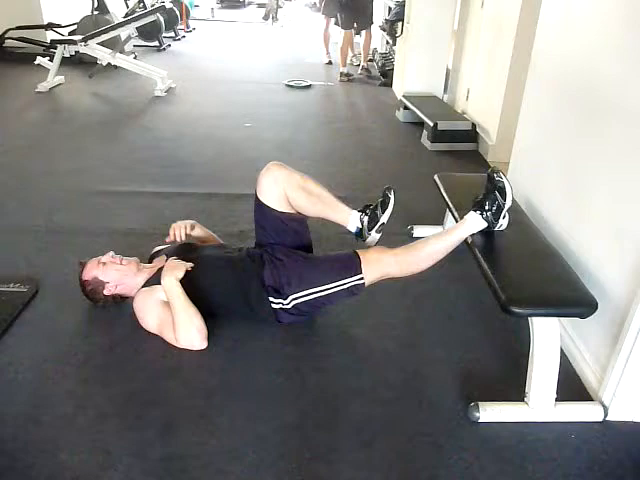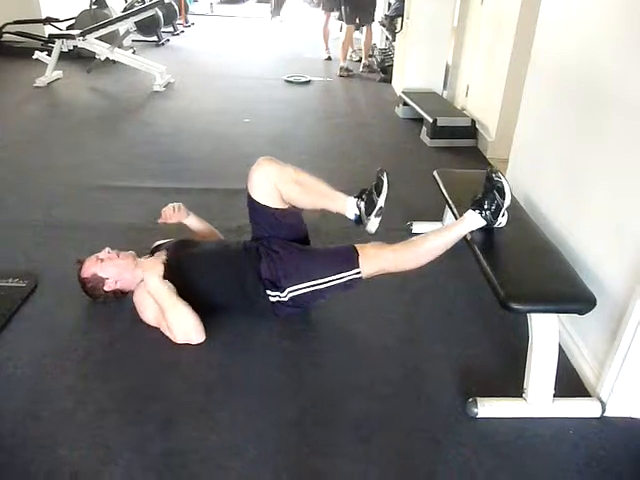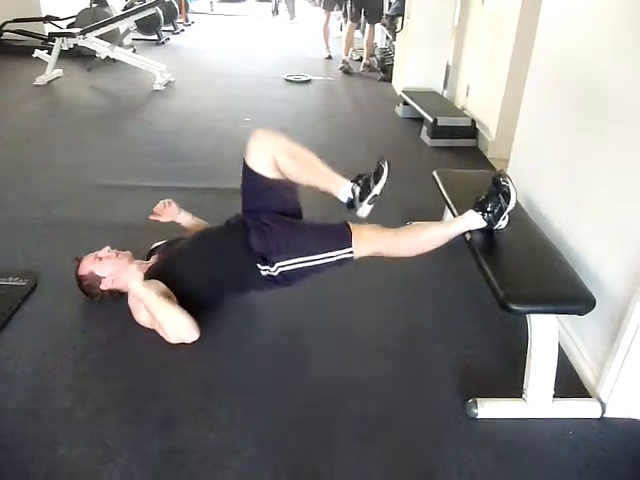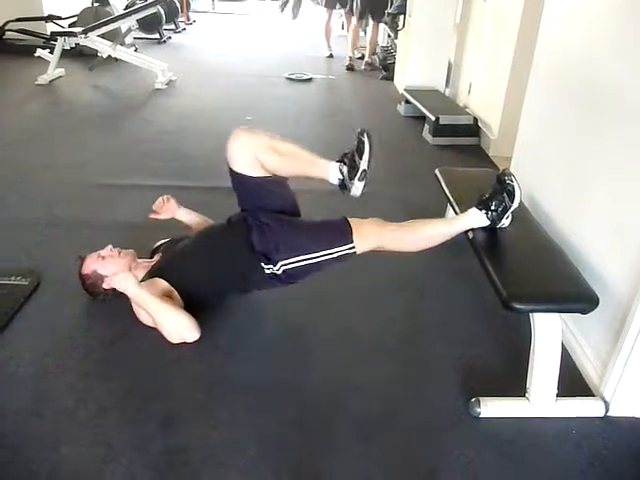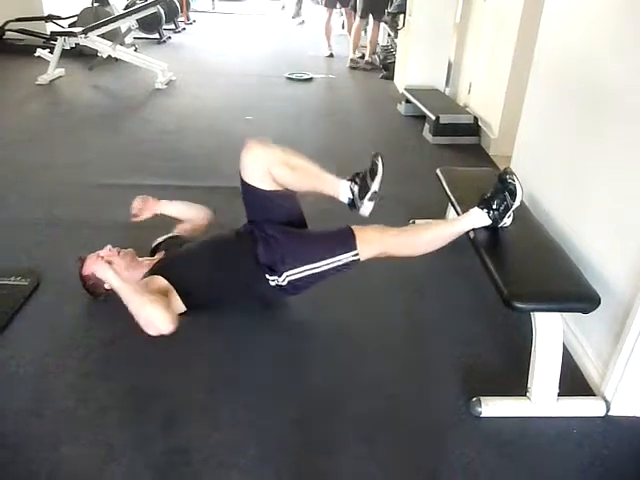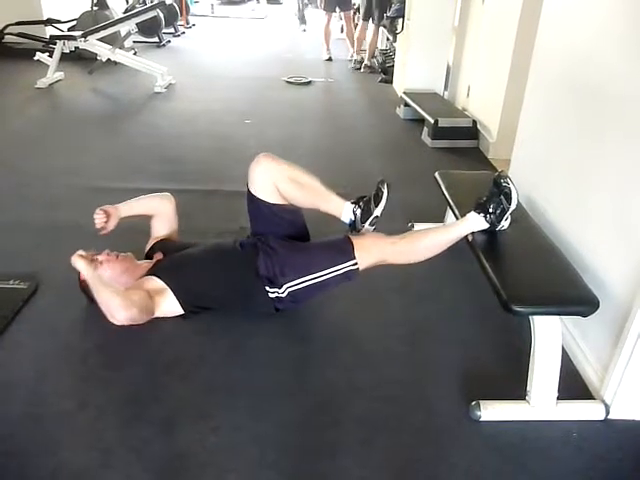
dt=0.3s
person 1, frame 1
left shoulder: (160, 255)
right shoulder: (148, 301)
right elbow: (195, 340)
left wrist: (193, 229)
right wrist: (172, 285)
left hip: (268, 257)
right hip: (278, 290)
left knee: (274, 175)
right knee: (384, 261)
left ankle: (359, 222)
right ankle: (476, 220)
person 1, frame 2
left shoulder: (159, 250)
right shoulder: (147, 298)
right elbow: (193, 335)
left wrist: (187, 217)
right wrist: (155, 283)
left hip: (266, 250)
right hip: (276, 283)
left knee: (265, 171)
right knee: (381, 257)
left ankle: (356, 208)
right ankle: (475, 219)
person 1, frame 3
left shoulder: (159, 252)
right shoulder: (143, 299)
right elbow: (186, 333)
left wrist: (180, 215)
right wrist: (135, 287)
left hip: (255, 228)
right hip: (267, 254)
left knee: (263, 142)
right knee: (372, 238)
left ankle: (350, 193)
right ankle: (476, 219)
person 1, frame 4
left shoulder: (162, 253)
right shoulder: (147, 295)
right elbow: (186, 332)
left wrist: (179, 212)
right wrist: (133, 290)
left hip: (256, 226)
right hip: (270, 254)
left knee: (243, 142)
right knee: (373, 232)
left ankle: (339, 173)
right ankle: (478, 217)
person 1, frame 5
left shoulder: (164, 248)
right shoulder: (148, 290)
left elbow: (203, 215)
right elbow: (162, 323)
left wrist: (156, 206)
right wrist: (117, 281)
left hip: (264, 239)
right hip: (273, 268)
left knee: (257, 153)
right knee: (379, 239)
left ankle: (349, 192)
right ankle: (481, 216)
person 1, frame 6
left shoulder: (159, 250)
right shoulder: (146, 293)
left elbow: (165, 201)
right elbow: (122, 313)
left wrist: (117, 211)
right wrist: (87, 269)
left hip: (265, 247)
right hip: (275, 280)
left knee: (265, 168)
right knee: (379, 248)
left ankle: (351, 213)
right ankle: (477, 221)
